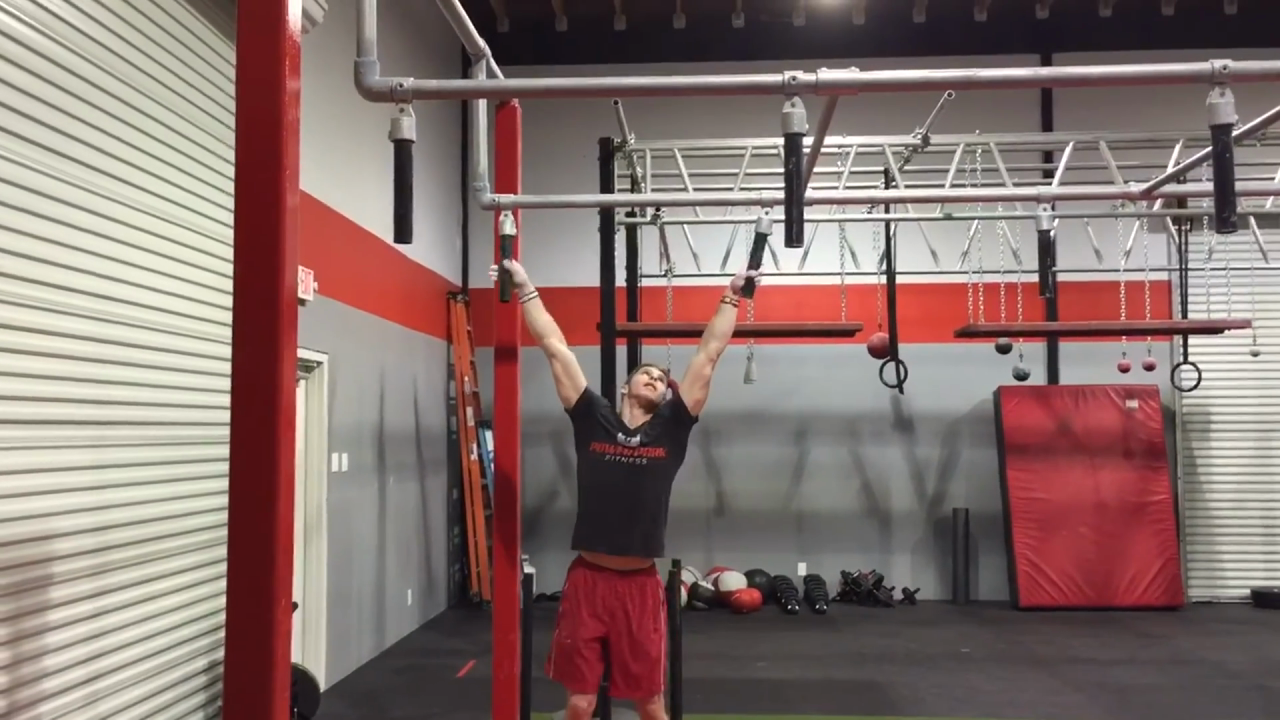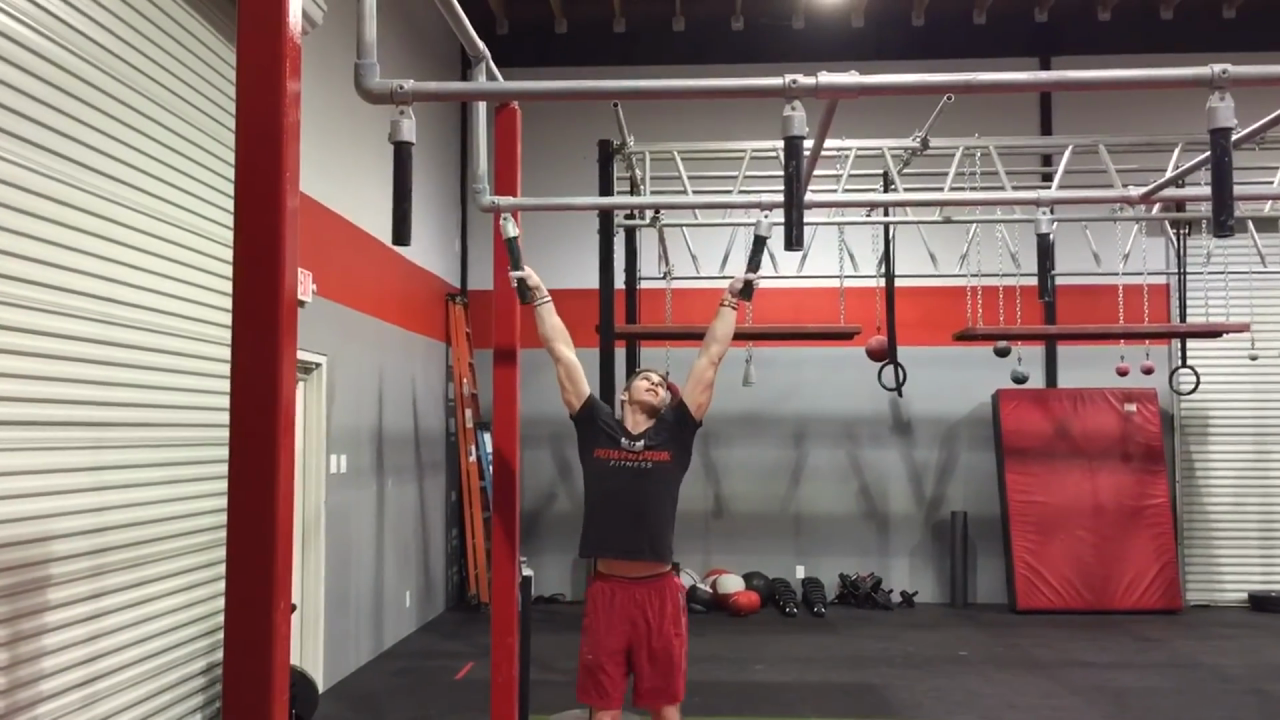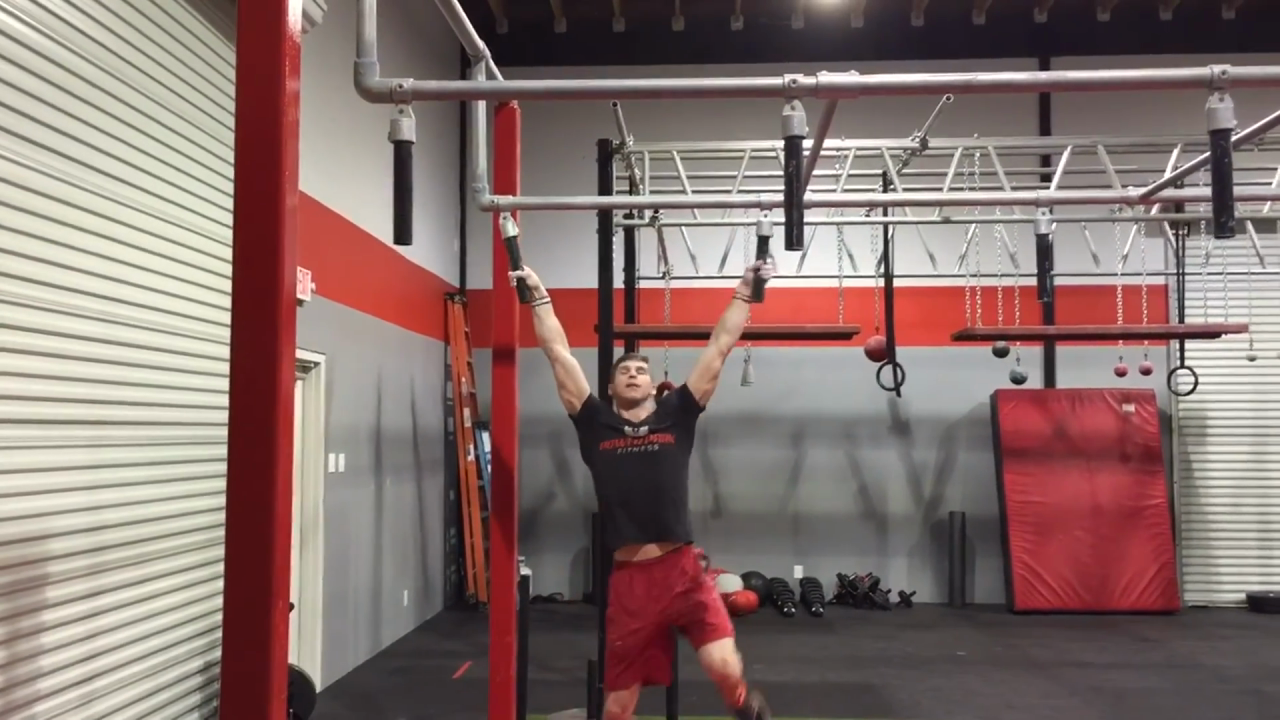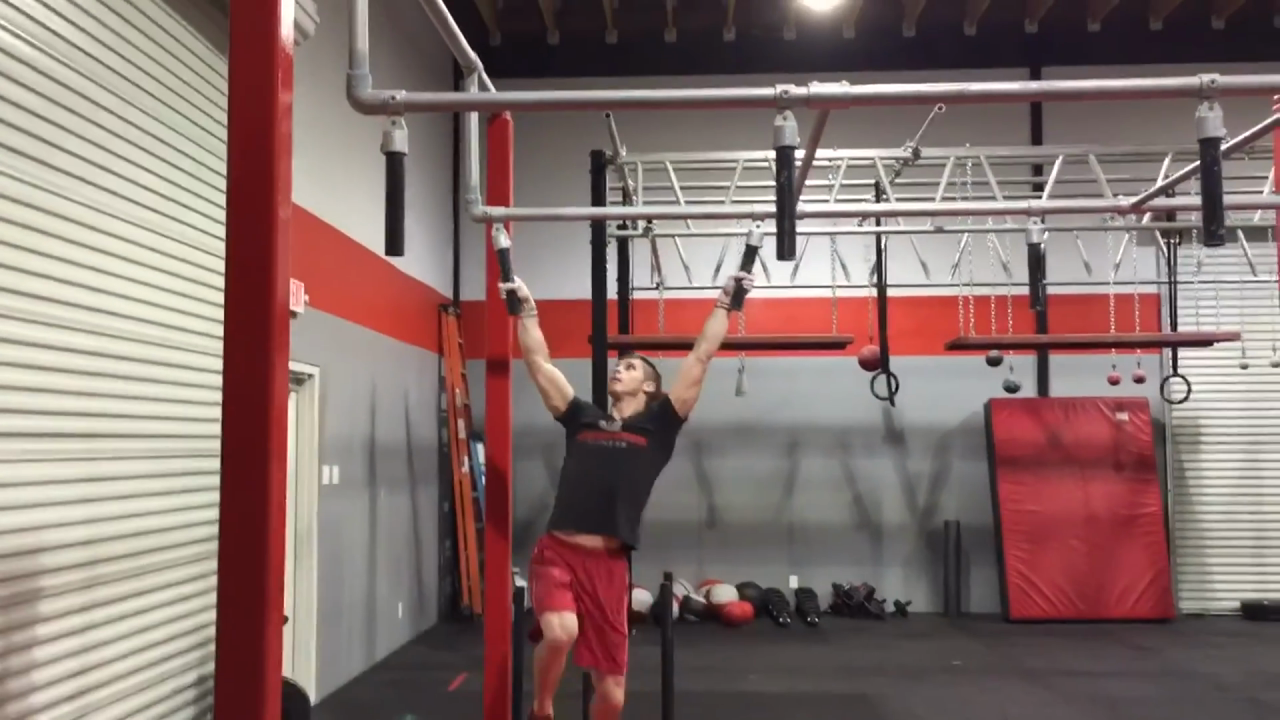
dt=0.5s
person 1, frame 1
left shoulder: (671, 427)
right shoulder: (592, 419)
left elbow: (708, 354)
right elbow: (556, 347)
left wrist: (730, 297)
right wrist: (524, 286)
left hip: (640, 584)
right hip: (588, 581)
person 1, frame 2
left shoulder: (675, 432)
right shoulder: (596, 427)
left elbow: (710, 357)
right elbow: (562, 354)
left wrist: (730, 300)
right wrist: (539, 293)
left hip: (659, 591)
right hip: (607, 590)
person 1, frame 3
left shoulder: (677, 416)
right shoulder: (596, 423)
left elbow: (718, 349)
right elbow: (558, 352)
left wrist: (744, 290)
right wrist: (539, 294)
left hip: (682, 570)
right hip: (629, 580)
left knee: (723, 668)
person 1, frame 4
left shoulder: (657, 426)
right shoulder: (581, 419)
left elbow: (700, 356)
right elbow: (539, 362)
left wrist: (724, 302)
right wrist: (524, 305)
left hip: (607, 564)
right hip: (557, 555)
right knee: (560, 634)
